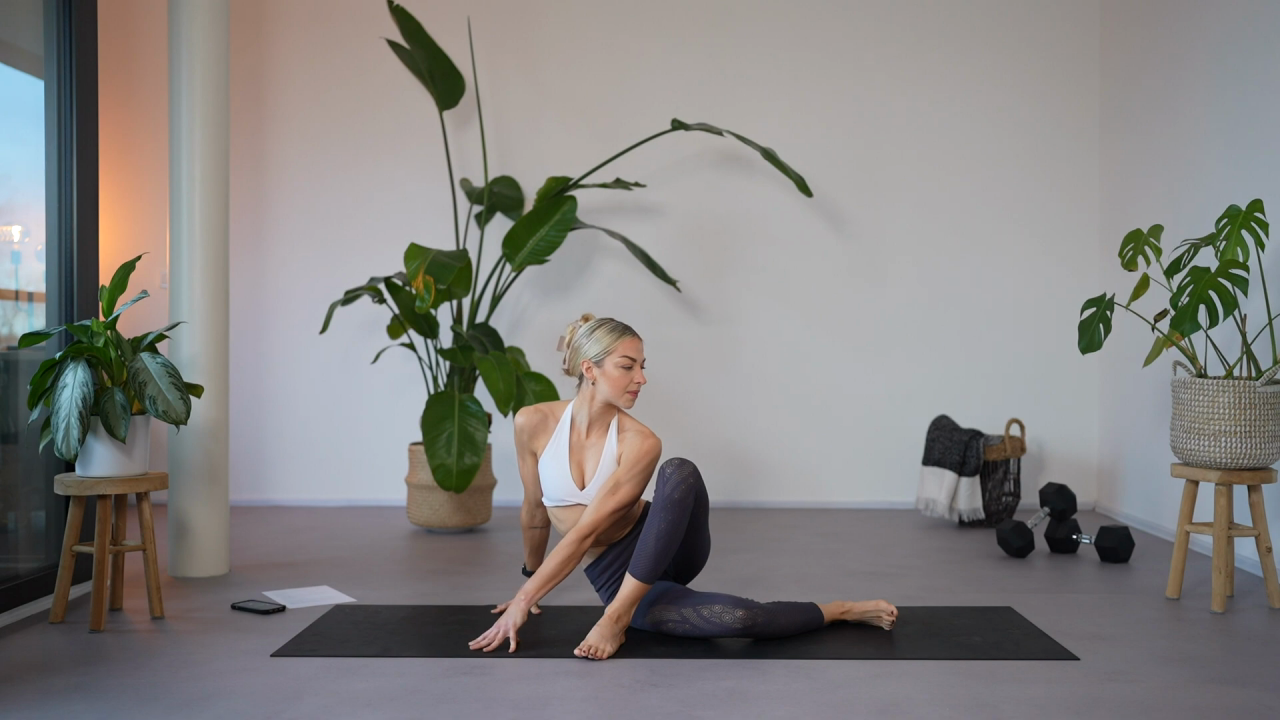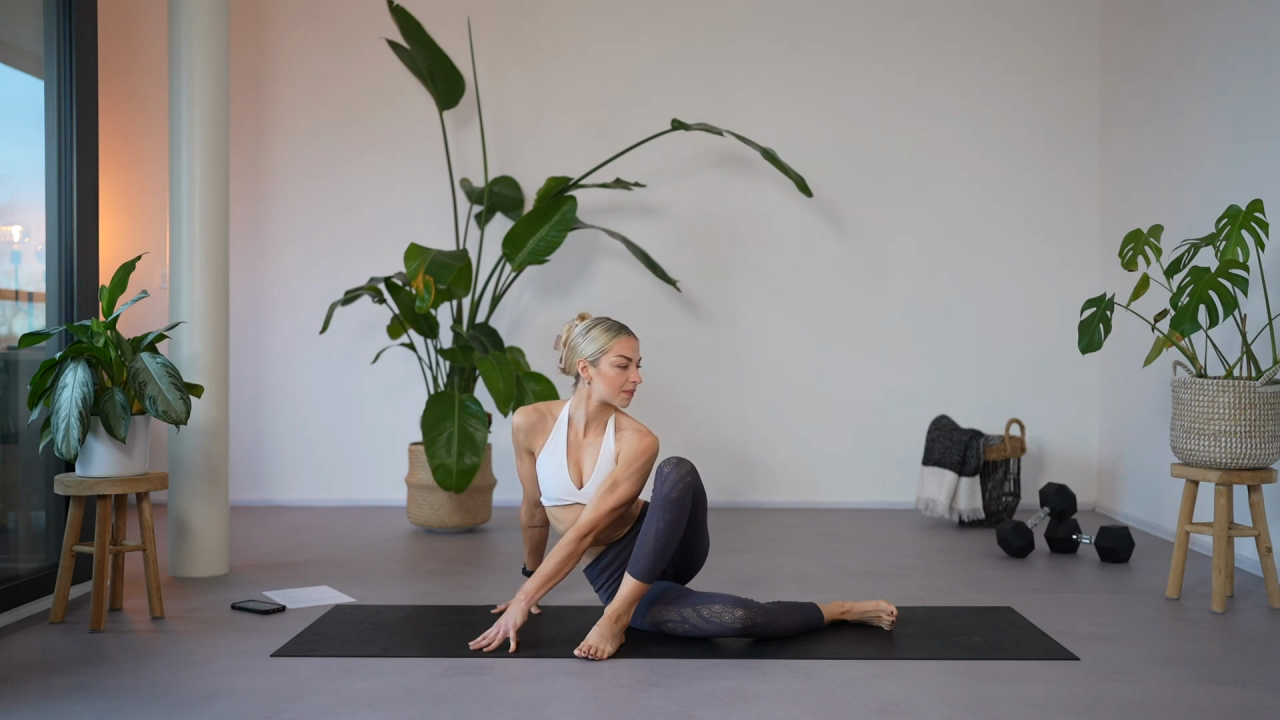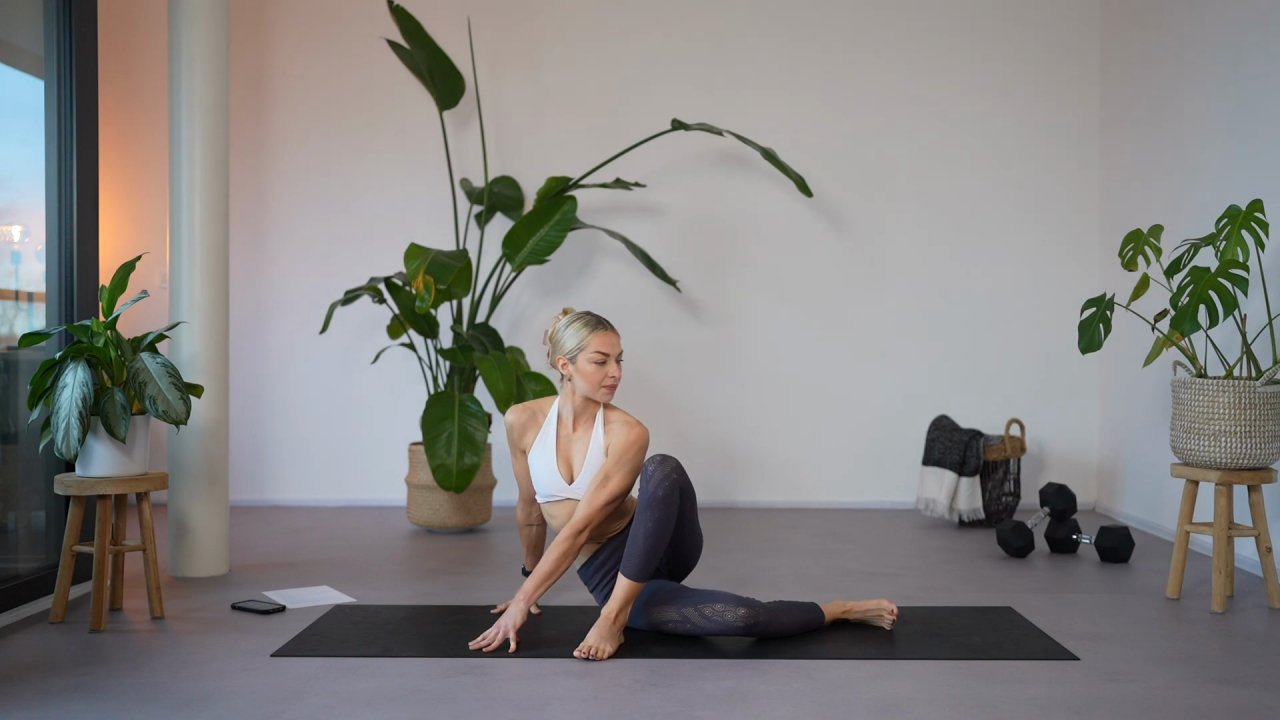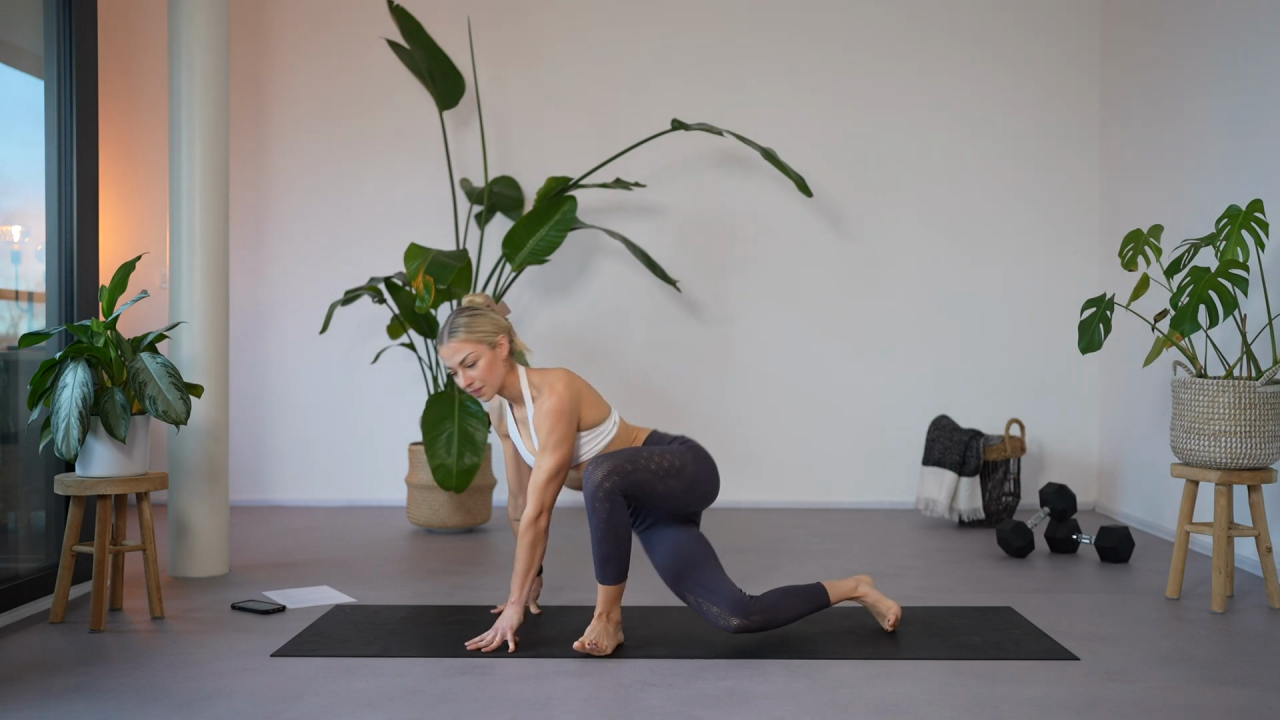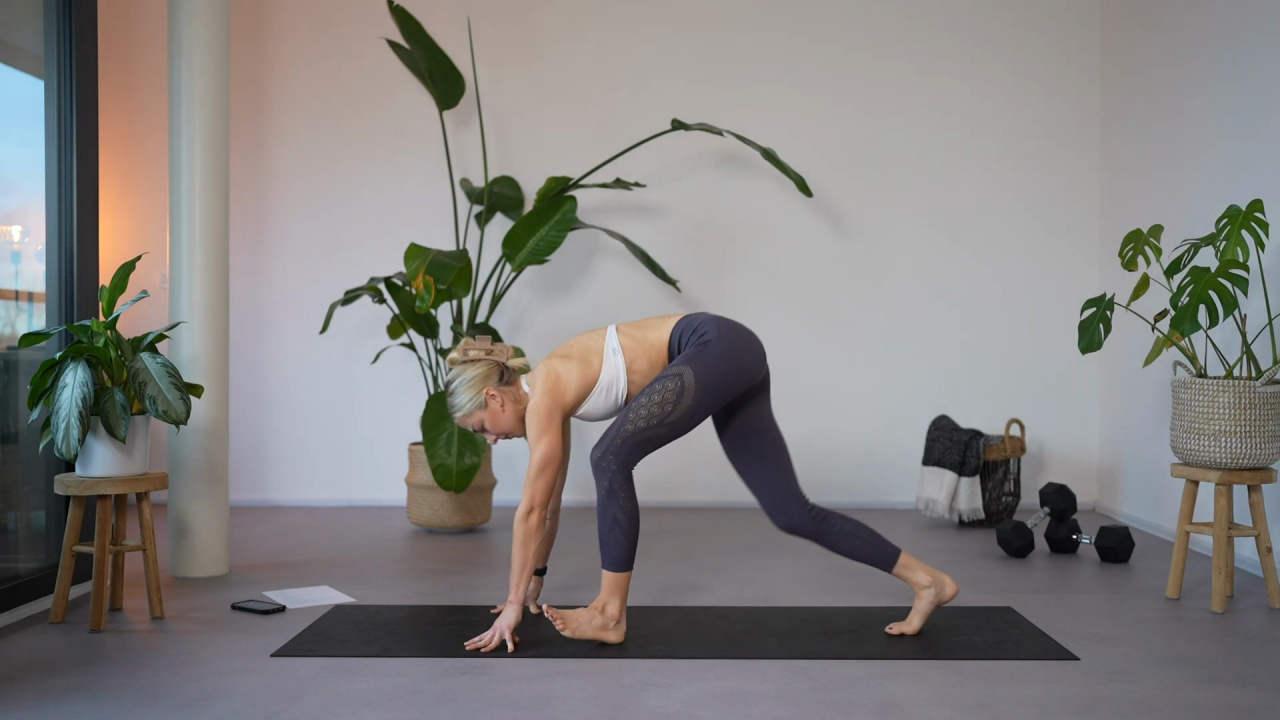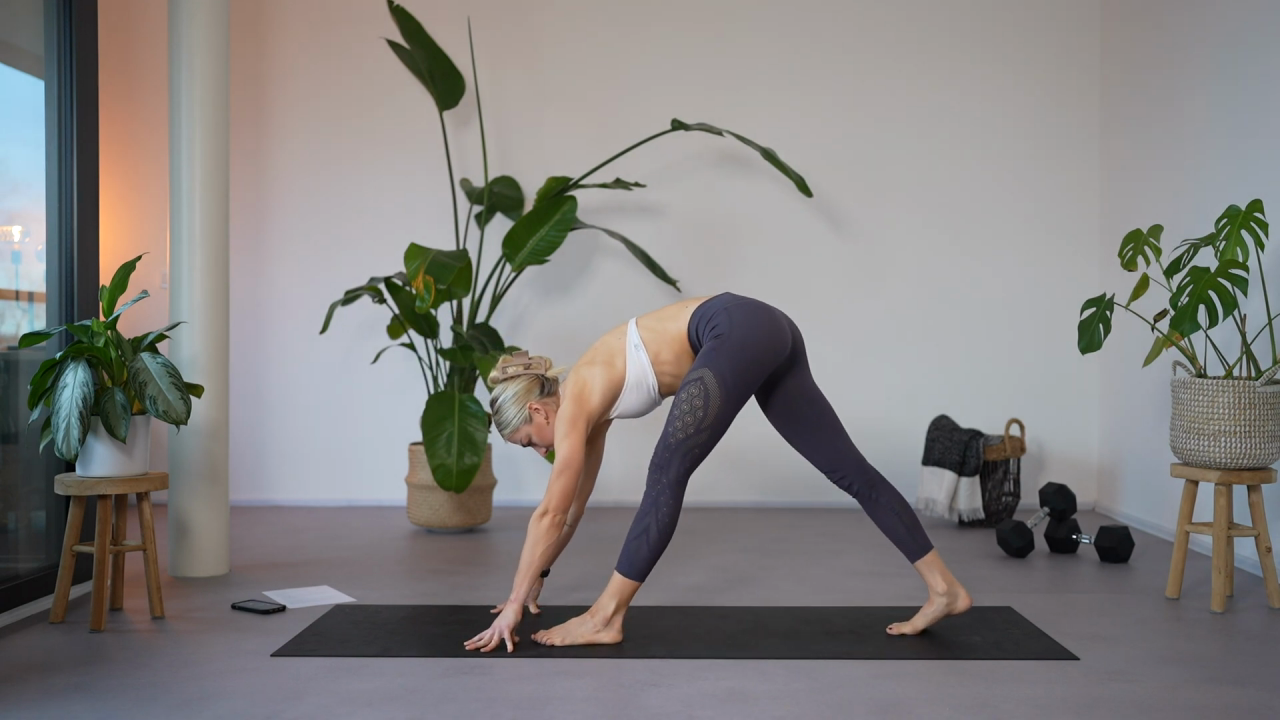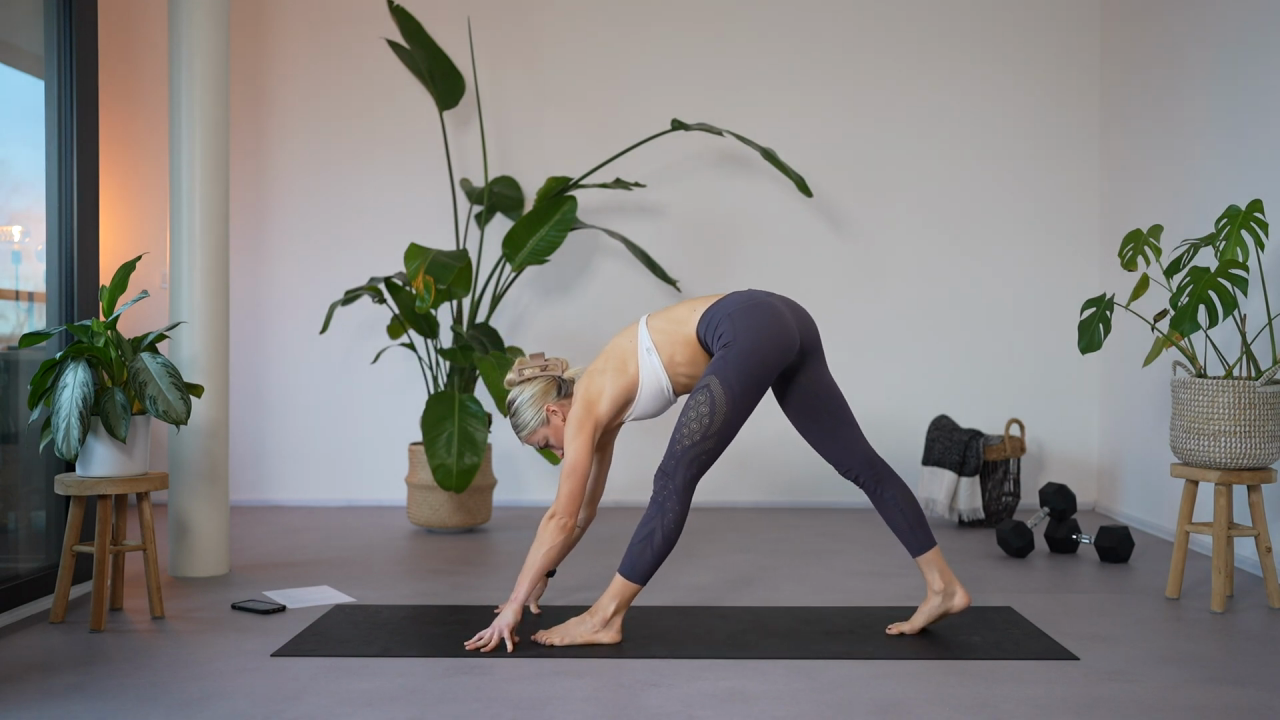
dt=0.7s
person 1, frame 1
left shoulder: (640, 442)
right shoulder: (533, 423)
left elbow: (586, 532)
right elbow: (535, 509)
left wrist: (522, 602)
right wrist: (530, 580)
left hip: (666, 552)
right hip: (616, 576)
left knee: (680, 472)
right knee: (739, 619)
left ankle: (617, 617)
right ankle: (840, 610)
person 1, frame 2
left shoulder: (638, 440)
right shoulder: (531, 422)
left elbow: (585, 530)
right elbow: (534, 509)
left wrist: (522, 601)
right wrist: (529, 579)
left hip: (667, 551)
right hip: (617, 577)
left knee: (677, 471)
right knee: (738, 619)
left ankle: (617, 616)
right ankle: (842, 611)
person 1, frame 3
left shoulder: (627, 433)
right shoulder: (521, 421)
left elbow: (579, 528)
right elbow: (529, 508)
left wrist: (521, 603)
right wrist: (530, 578)
left hip: (661, 549)
right hip: (609, 577)
left knee: (662, 468)
left ankle: (614, 618)
right ankle: (846, 609)
person 1, frame 4
left shoulder: (553, 392)
right shoulder: (500, 409)
left elbow: (537, 512)
right elbow: (519, 501)
left wrist: (515, 606)
right wrist: (529, 580)
left hip: (685, 474)
right hip: (645, 511)
left knee: (600, 477)
right knee: (738, 617)
left ankle: (608, 618)
right ankle: (852, 589)
person 1, frame 5
left shoulder: (542, 396)
right shoulder: (548, 396)
left elbow: (530, 510)
right elbow: (549, 501)
left wrist: (513, 605)
right wrist: (533, 576)
left hip: (716, 347)
right hip: (730, 355)
left knee: (612, 459)
right knee: (790, 512)
left ankle: (610, 614)
right ankle: (927, 580)
person 1, frame 6
left shoulder: (574, 402)
right shoulder: (589, 400)
left elbow: (550, 513)
right elbow: (574, 506)
left wrist: (515, 601)
right wrist: (536, 577)
left hip: (739, 331)
right hip: (766, 331)
left knee: (667, 473)
right knee: (848, 469)
left ankle: (605, 617)
right ankle: (944, 588)
person 1, frame 7
left shoulder: (585, 407)
right shoulder: (602, 400)
left elbow: (561, 517)
right elbow: (585, 509)
left wrist: (515, 602)
right wrist: (540, 577)
left hip: (751, 330)
right hip: (780, 321)
left knee: (675, 479)
right knee: (858, 463)
left ankle: (604, 618)
right ankle: (943, 587)
